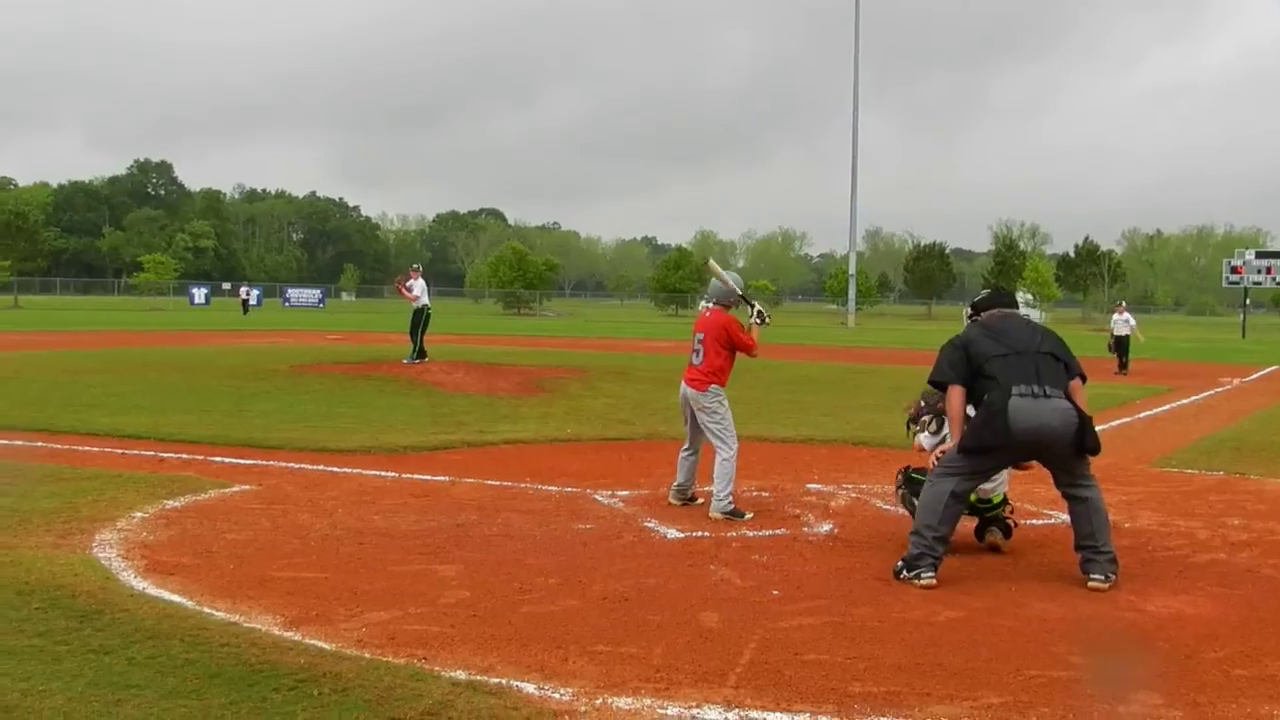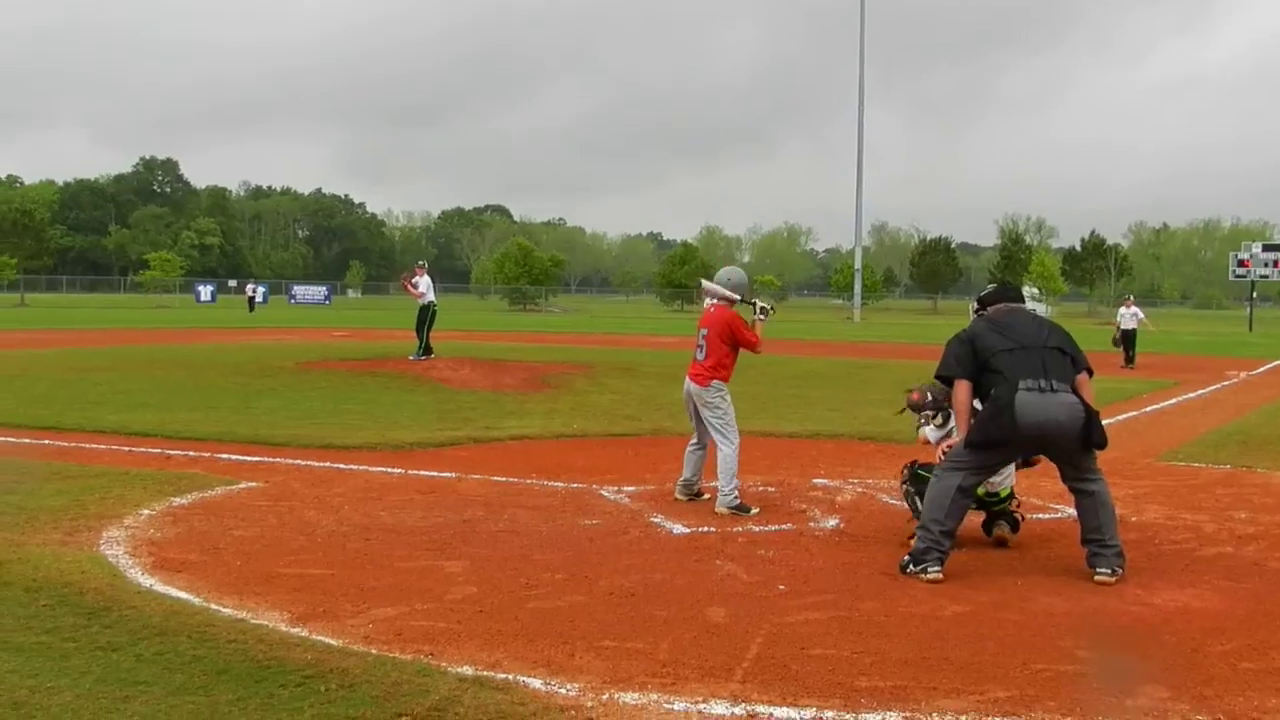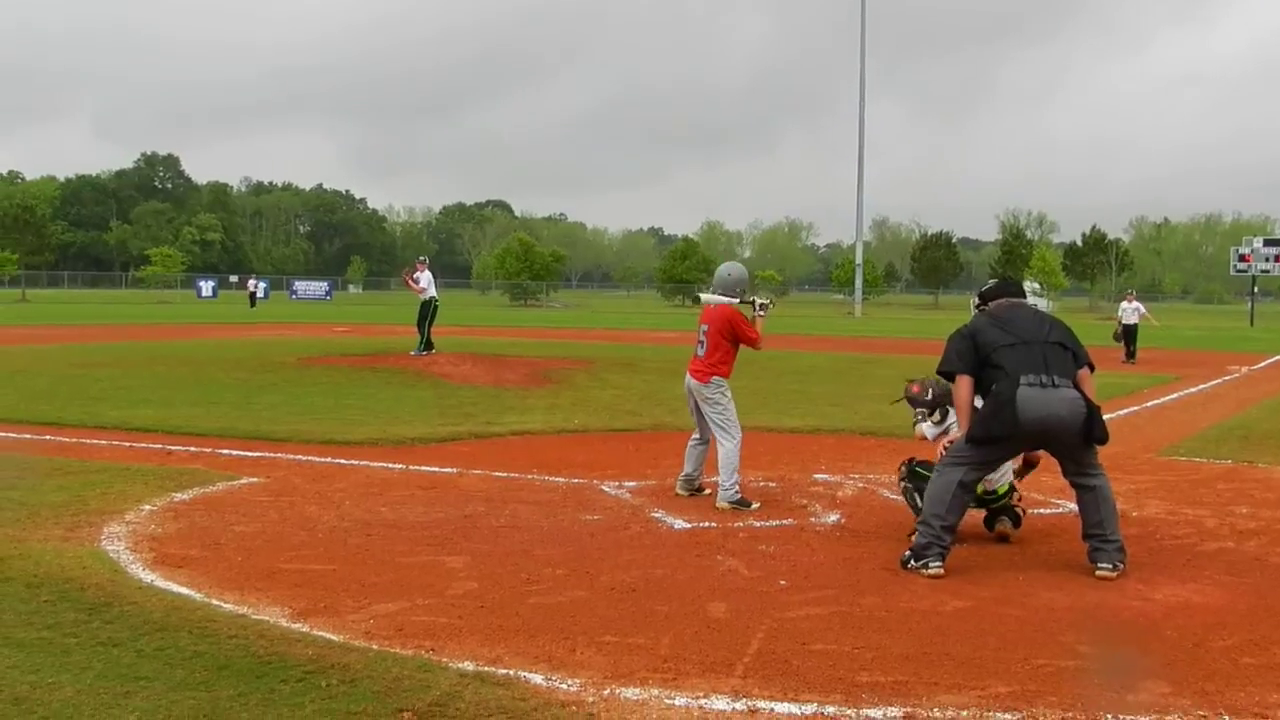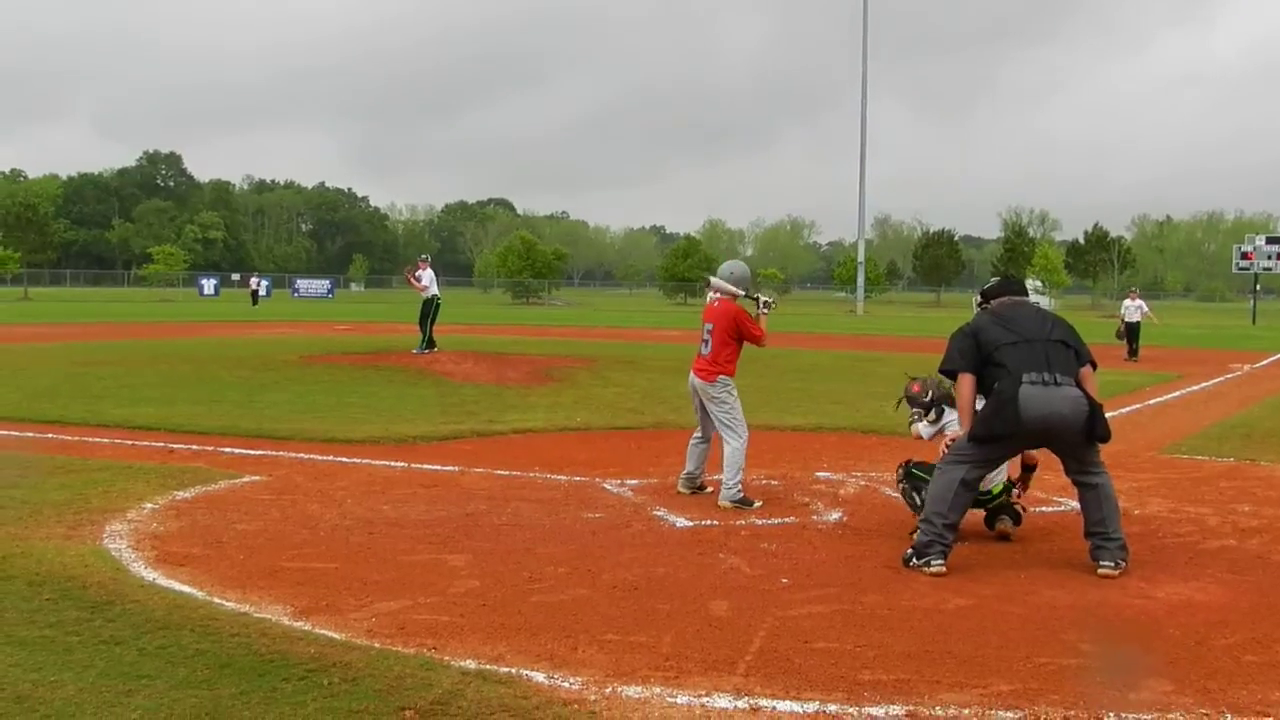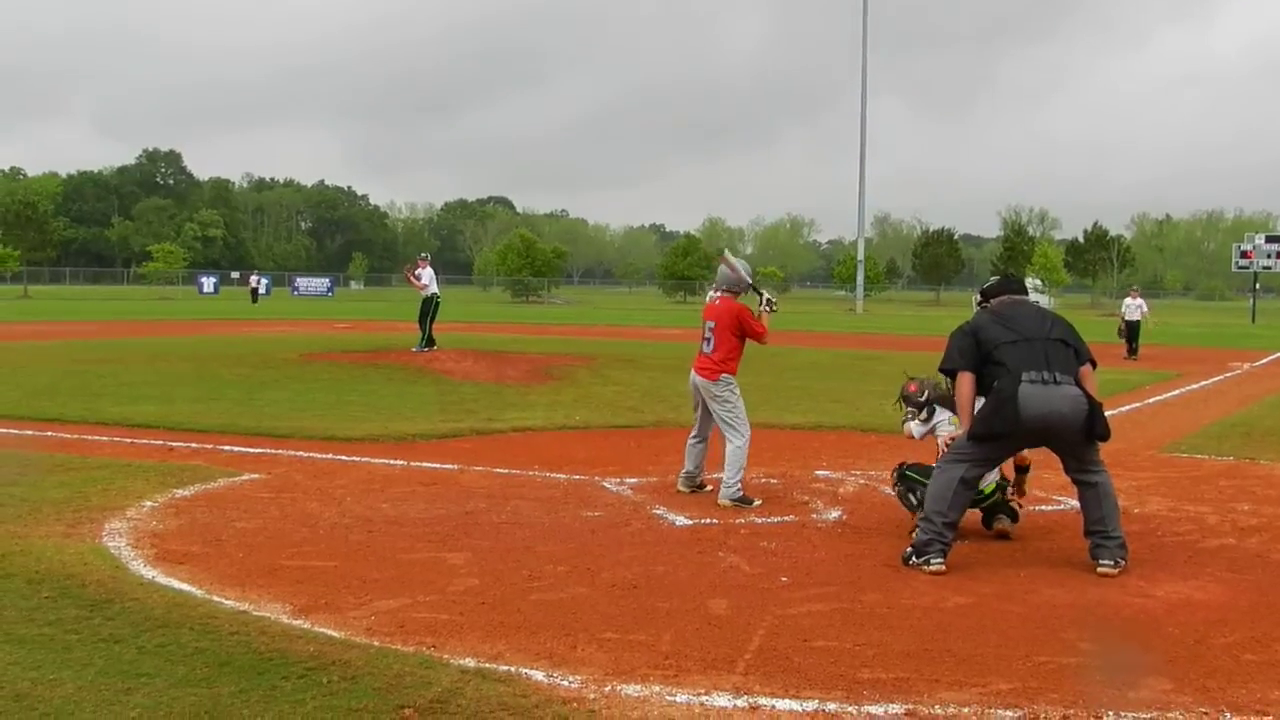
dt=0.1s
person 1, frame 1
left shoulder: (968, 337)
right shoulder: (1046, 334)
left elbow: (956, 390)
right elbow: (1075, 384)
left wrist: (956, 442)
right wrist: (1081, 432)
left hip: (1007, 412)
right hip: (1059, 413)
left knee: (946, 477)
right knee: (1082, 485)
left ankle: (920, 565)
right ankle: (1100, 568)
person 1, frame 2
left shoulder: (974, 332)
right shoulder: (1053, 328)
left elbow: (962, 384)
right elbow: (1082, 378)
left wrist: (962, 436)
right wrist: (1088, 428)
left hip: (1013, 407)
right hip: (1066, 408)
left knee: (952, 471)
right knee: (1088, 480)
left ankle: (926, 558)
right ankle: (1107, 561)
person 1, frame 3
left shoulder: (975, 327)
right shoulder: (1054, 323)
left elbow: (964, 380)
right elbow: (1084, 373)
left wrist: (963, 432)
right wrist: (1090, 423)
left hip: (1015, 402)
right hip: (1068, 403)
left knee: (954, 467)
right knee: (1090, 475)
left ankle: (928, 554)
right ankle: (1109, 556)
person 1, frame 4
left shoulder: (977, 325)
right shoulder: (1056, 322)
left elbow: (966, 378)
right elbow: (1086, 371)
left wrist: (965, 430)
right wrist: (1092, 420)
left hip: (1017, 401)
right hip: (1070, 401)
left knee: (955, 465)
right knee: (1092, 473)
left ankle: (930, 552)
right ankle: (1110, 554)
person 1, frame 5
left shoulder: (977, 324)
right shoulder: (1056, 320)
left elbow: (966, 376)
right elbow: (1086, 370)
left wrist: (965, 429)
right wrist: (1092, 419)
left hip: (1017, 399)
right hip: (1070, 400)
left knee: (955, 464)
right knee: (1092, 472)
left ankle: (929, 550)
right ankle: (1110, 553)
person 2, frame 1
left shoulder: (702, 317)
right shoulder: (727, 321)
right elbow: (752, 350)
left wrist: (751, 322)
right wrist: (754, 322)
left hip: (688, 386)
right hip: (708, 391)
left knee: (692, 443)
right knee: (727, 447)
left ankle: (681, 492)
right ankle: (722, 505)
person 2, frame 2
left shoulder: (708, 313)
right shoulder: (731, 317)
right elbow: (756, 346)
left wrist: (755, 318)
right wrist: (759, 318)
left hip: (692, 382)
right hip: (711, 386)
left knee: (701, 438)
right knee: (728, 442)
left ankle: (687, 487)
right ankle: (727, 500)
person 2, frame 3
left shoulder: (708, 309)
right shoulder: (731, 313)
right elbow: (757, 342)
left wrist: (754, 314)
right wrist: (759, 314)
left hip: (693, 377)
right hip: (712, 382)
left knee: (702, 433)
right knee: (730, 437)
left ankle: (688, 482)
right ankle: (728, 495)
person 2, frame 4
left shoulder: (710, 307)
right shoulder: (736, 311)
right elbow: (761, 340)
left wrist: (757, 313)
right wrist: (763, 312)
left hip: (697, 376)
right hip: (717, 381)
left knee: (704, 431)
right knee: (736, 436)
left ankle: (690, 480)
right ankle: (731, 493)
person 2, frame 5
left shoulder: (710, 306)
right shoulder: (738, 309)
right elbow: (763, 337)
left wrist: (759, 311)
right wrist: (765, 309)
left hip: (698, 374)
right hip: (718, 380)
left knee: (701, 430)
right knee: (739, 435)
left ankle: (689, 479)
right ankle: (731, 492)
